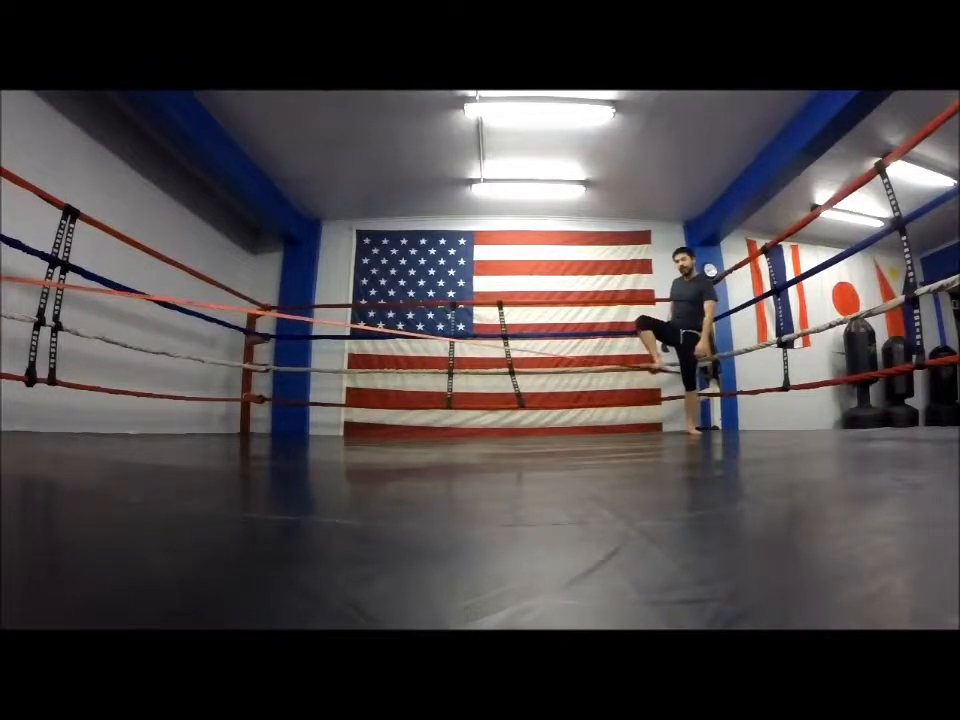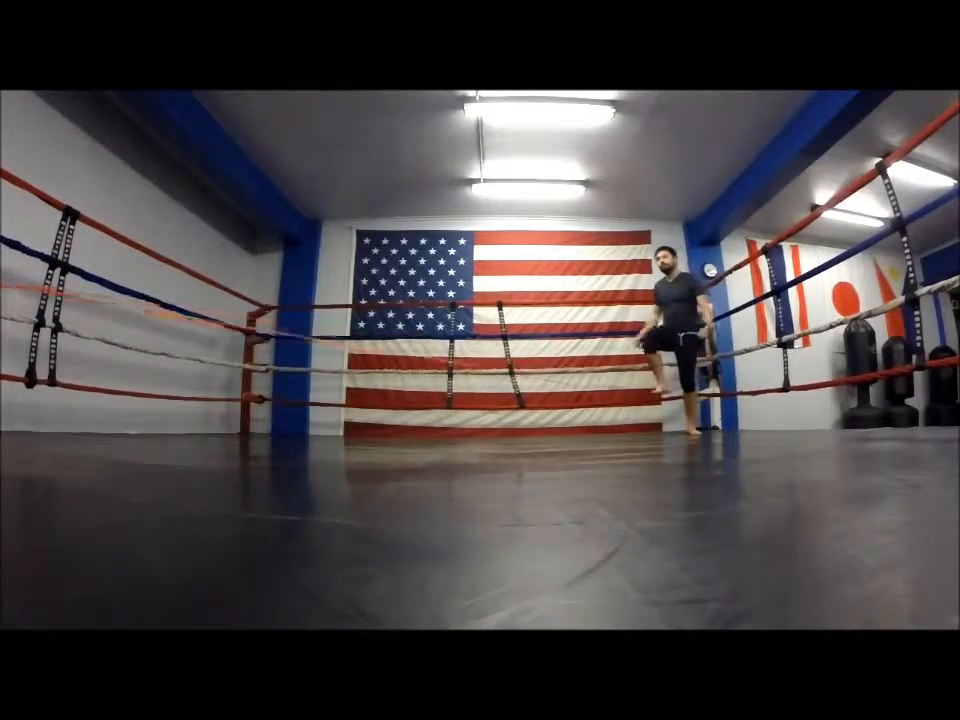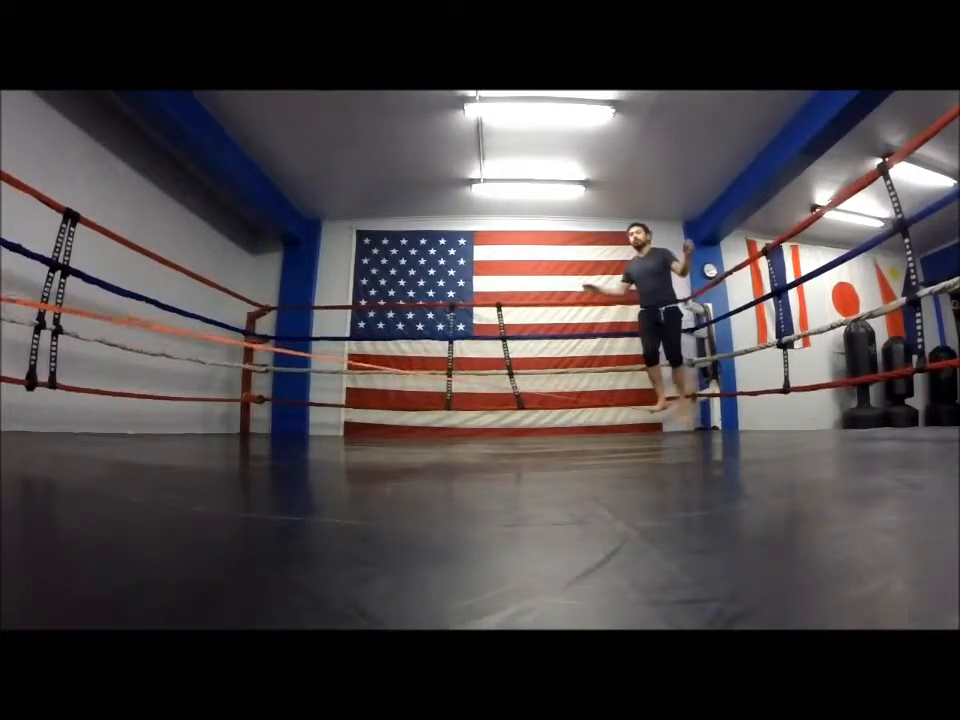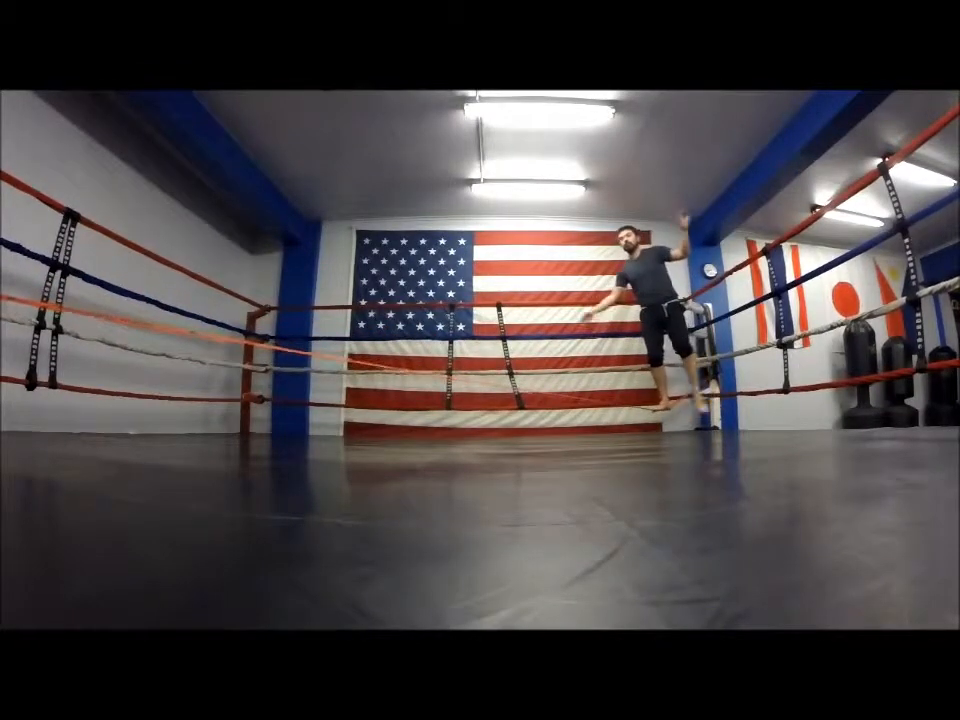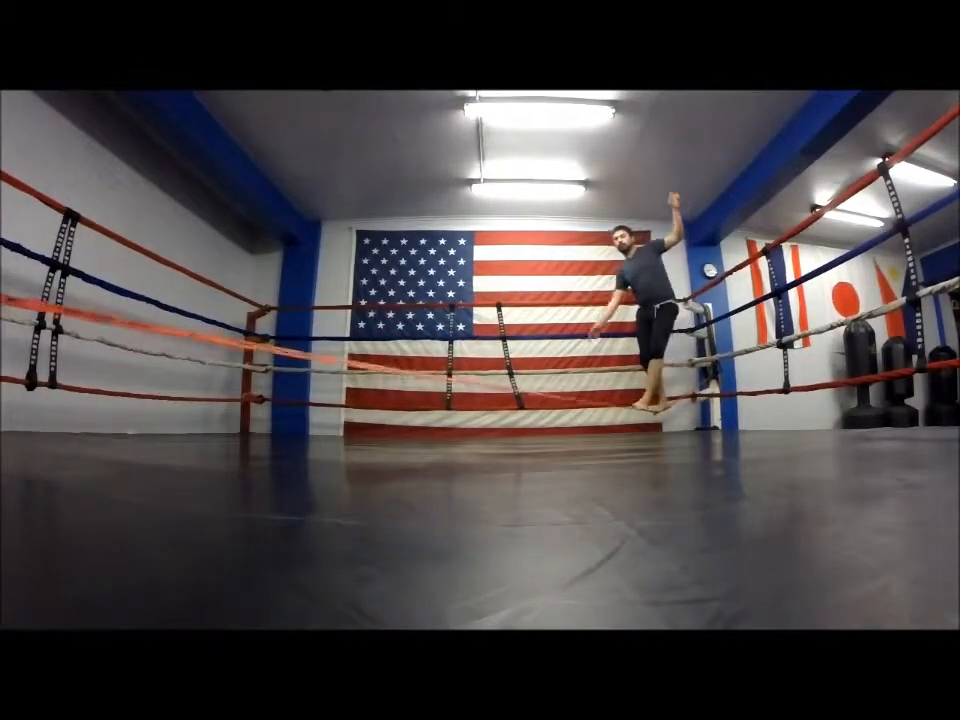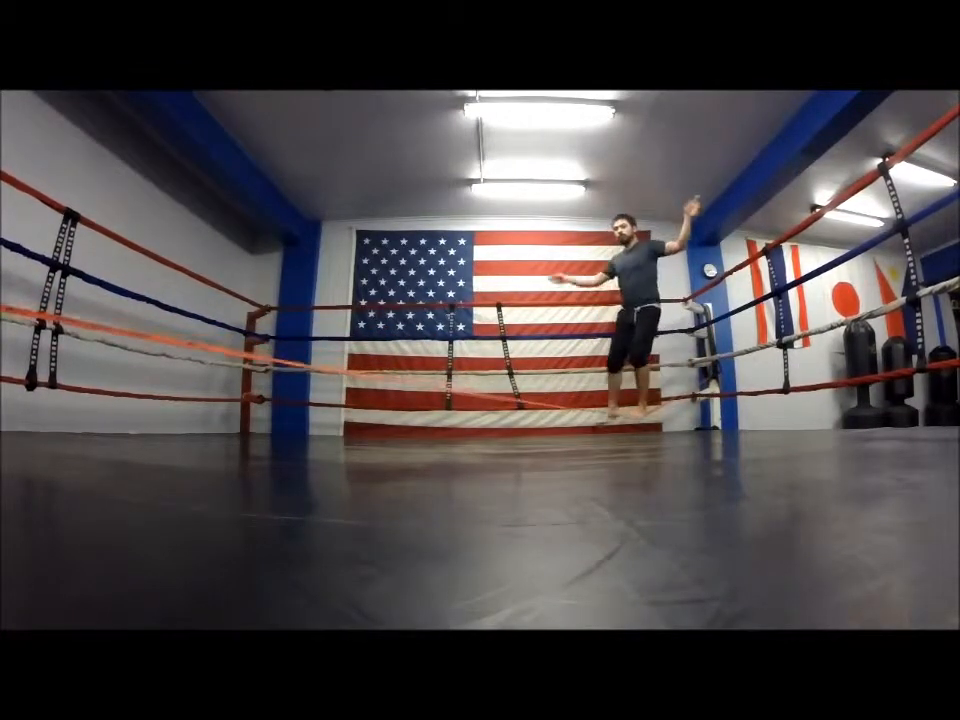
dt=0.7s
person 1, frame 1
left shoulder: (704, 284)
right shoulder: (676, 283)
left elbow: (709, 313)
left wrist: (703, 340)
right wrist: (663, 335)
left hip: (690, 335)
right hip: (673, 329)
left knee: (689, 380)
right knee: (643, 320)
left ankle: (691, 425)
right ankle: (658, 362)
person 1, frame 2
left shoulder: (689, 280)
right shoulder: (659, 286)
left elbow: (704, 305)
left wrist: (708, 321)
right wrist: (643, 333)
left hip: (688, 335)
right hip: (668, 333)
left knee: (688, 381)
right knee: (649, 341)
left ankle: (691, 425)
right ankle: (661, 383)
person 1, frame 3
left shoulder: (662, 254)
right shoulder: (632, 266)
left elbow: (682, 272)
right elbow: (621, 290)
left wrist: (687, 256)
right wrist: (597, 288)
left hip: (669, 310)
right hip: (647, 313)
left knee: (674, 355)
right knee: (650, 355)
left ankle: (683, 402)
right ankle: (661, 399)
person 1, frame 4
left shoulder: (654, 252)
right shoulder: (626, 270)
left elbow: (682, 254)
right elbow: (614, 296)
left wrist: (684, 231)
right wrist: (594, 310)
left hip: (671, 307)
right hip: (649, 313)
left knee: (683, 346)
right knee: (654, 356)
left ankle: (696, 393)
right ankle: (665, 399)
person 1, frame 5
left shoulder: (650, 249)
right shoulder: (623, 271)
left elbow: (677, 237)
right elbow: (615, 300)
left wrist: (675, 210)
right wrist: (601, 321)
left hip: (665, 306)
right hip: (644, 311)
left knee: (655, 351)
right knee: (646, 356)
left ankle: (646, 399)
right ankle: (662, 400)
person 1, frame 6
left shoulder: (649, 248)
right shoulder: (616, 261)
left elbow: (679, 245)
right elbow: (595, 280)
left wrist: (687, 218)
right wrist: (568, 279)
left hip: (648, 310)
right hip: (626, 313)
left knee: (638, 356)
right knee: (614, 360)
left ankle: (642, 405)
right ankle: (612, 406)
